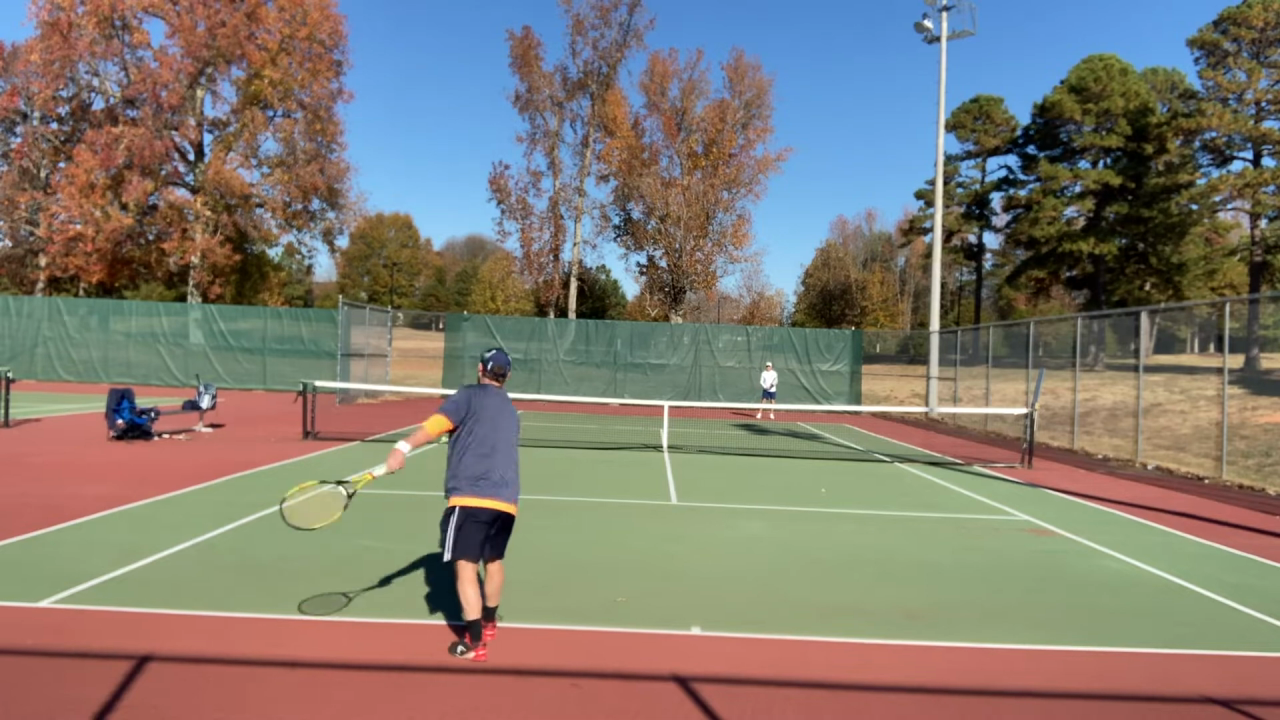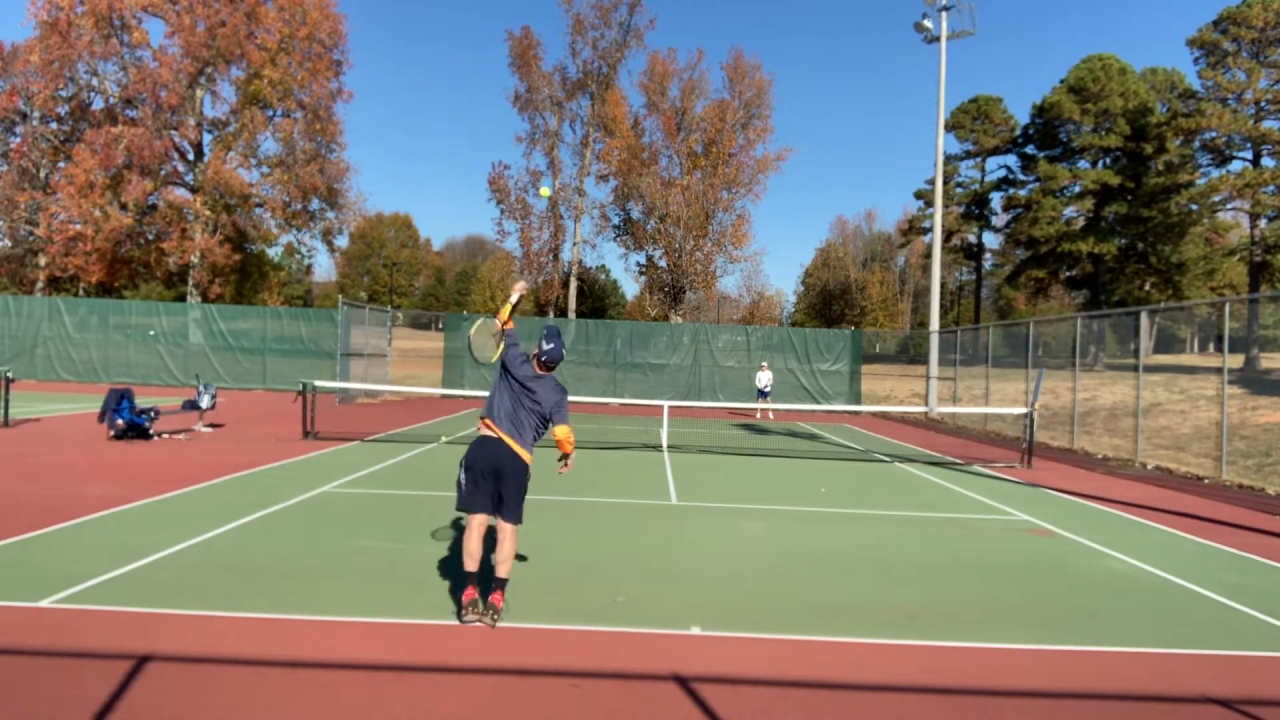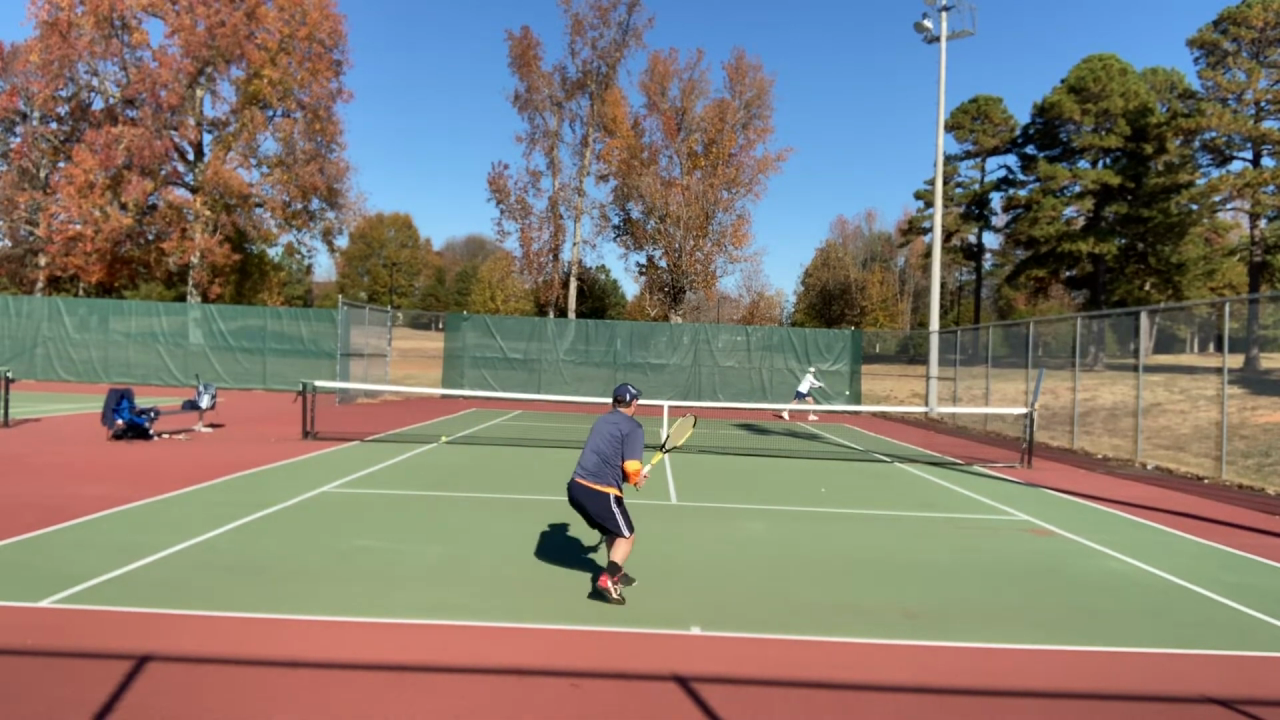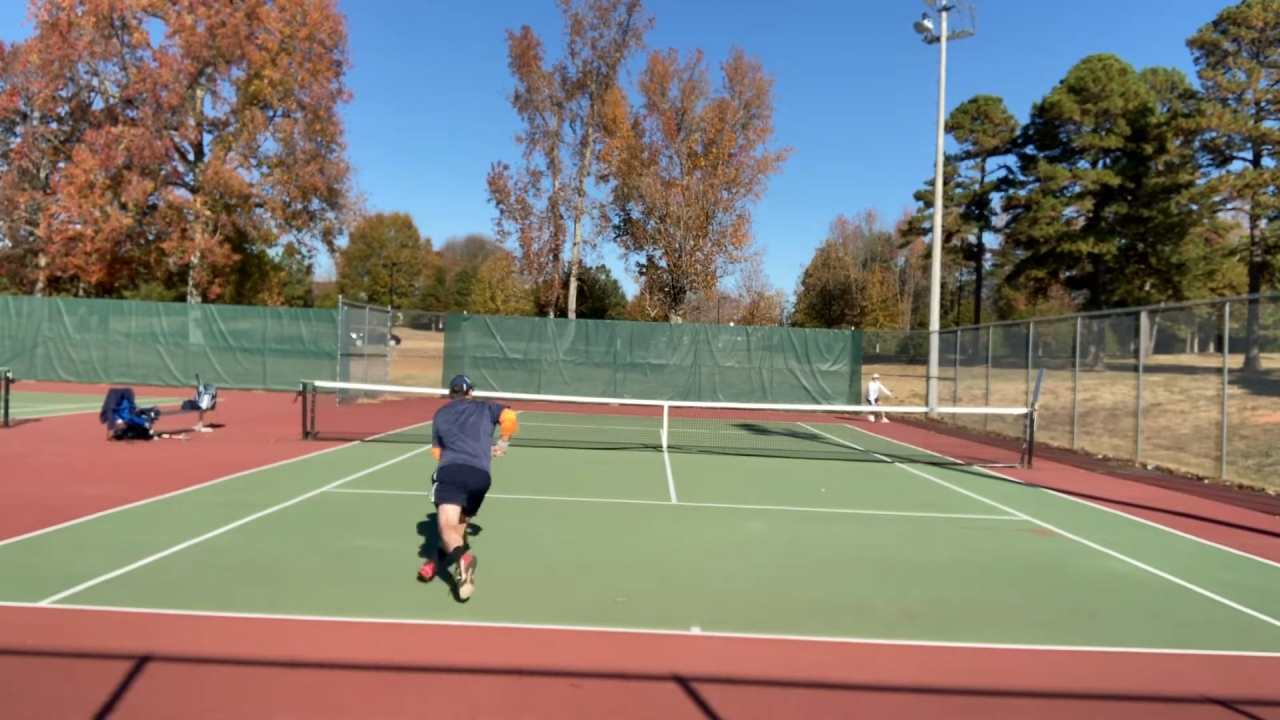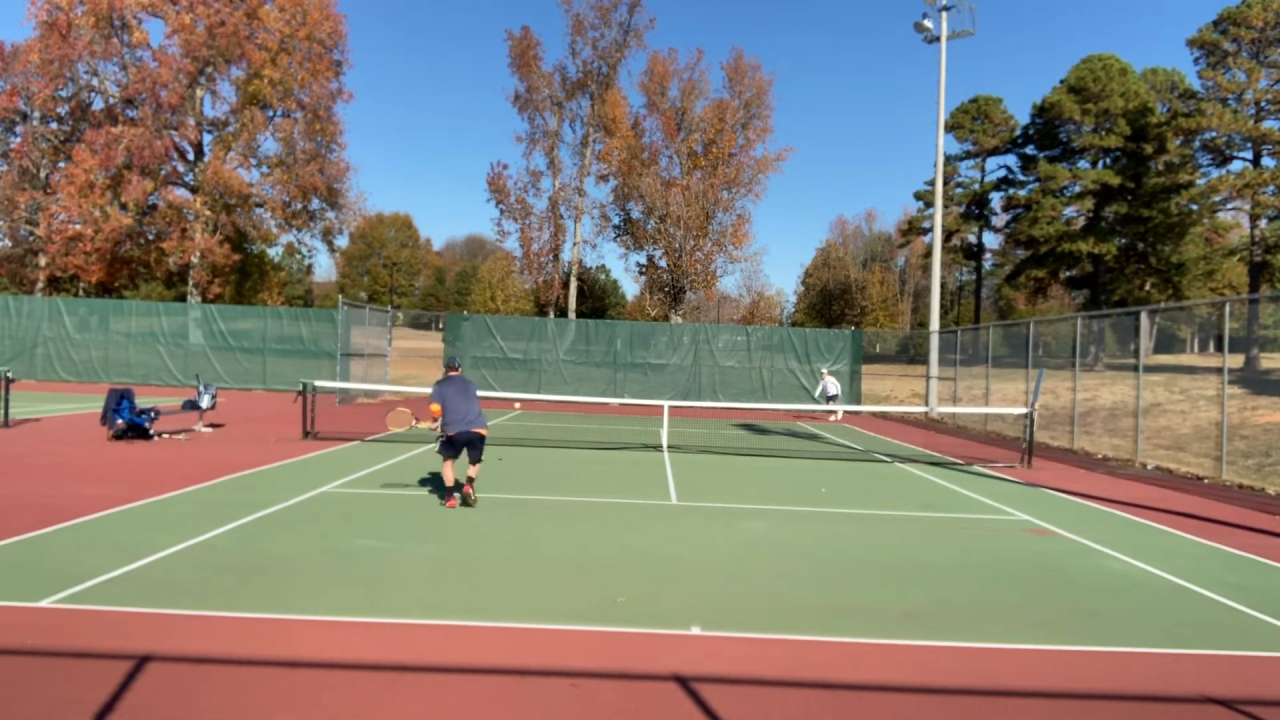
dt=1s
person 1, frame 1
left shoulder: (470, 395)
right shoulder: (510, 409)
left elbow: (439, 422)
left wrist: (403, 448)
left hip: (470, 499)
right hip: (506, 501)
left knee: (465, 567)
right knee: (494, 561)
left ankle: (476, 641)
right ankle: (488, 622)
person 1, frame 2
left shoulder: (516, 362)
right shoulder: (557, 393)
left elbow: (505, 325)
right elbow: (563, 434)
left wrist: (513, 298)
right wrist: (568, 455)
left hip: (486, 447)
right hip: (517, 459)
left knee: (477, 521)
right knee: (507, 527)
left ankle: (471, 590)
right ankle: (497, 593)
person 1, frame 3
left shoulder: (602, 421)
right shoulder: (633, 427)
right elbow: (631, 467)
left wrist: (634, 476)
right wrist: (636, 479)
left hip: (577, 487)
right hip: (600, 493)
left knee: (613, 530)
right knee: (626, 536)
left ankle: (615, 575)
right ankle: (607, 580)
person 1, frame 4
left shoulder: (440, 415)
right shoulder: (484, 407)
left elbow: (437, 452)
right elbow: (509, 416)
right wrist: (504, 441)
left hip: (451, 471)
right hip: (481, 475)
left knee: (448, 525)
right knee: (460, 524)
left ankle: (463, 561)
right ankle: (437, 563)
person 1, frame 5
left shoulder: (440, 385)
right shoulder: (470, 385)
left elbow: (435, 408)
left wrist: (436, 421)
left hip: (455, 431)
right hip: (478, 430)
left knee: (448, 461)
right knee: (474, 462)
left ankle: (450, 496)
right ankle: (468, 486)
